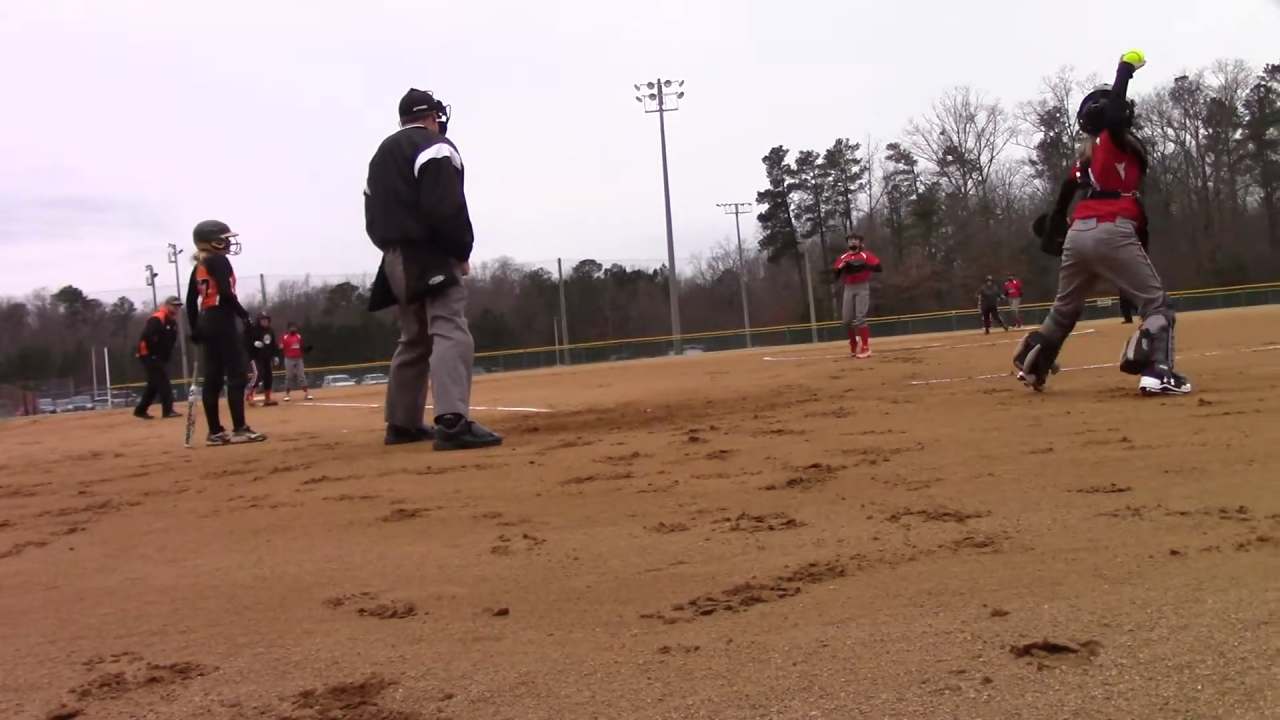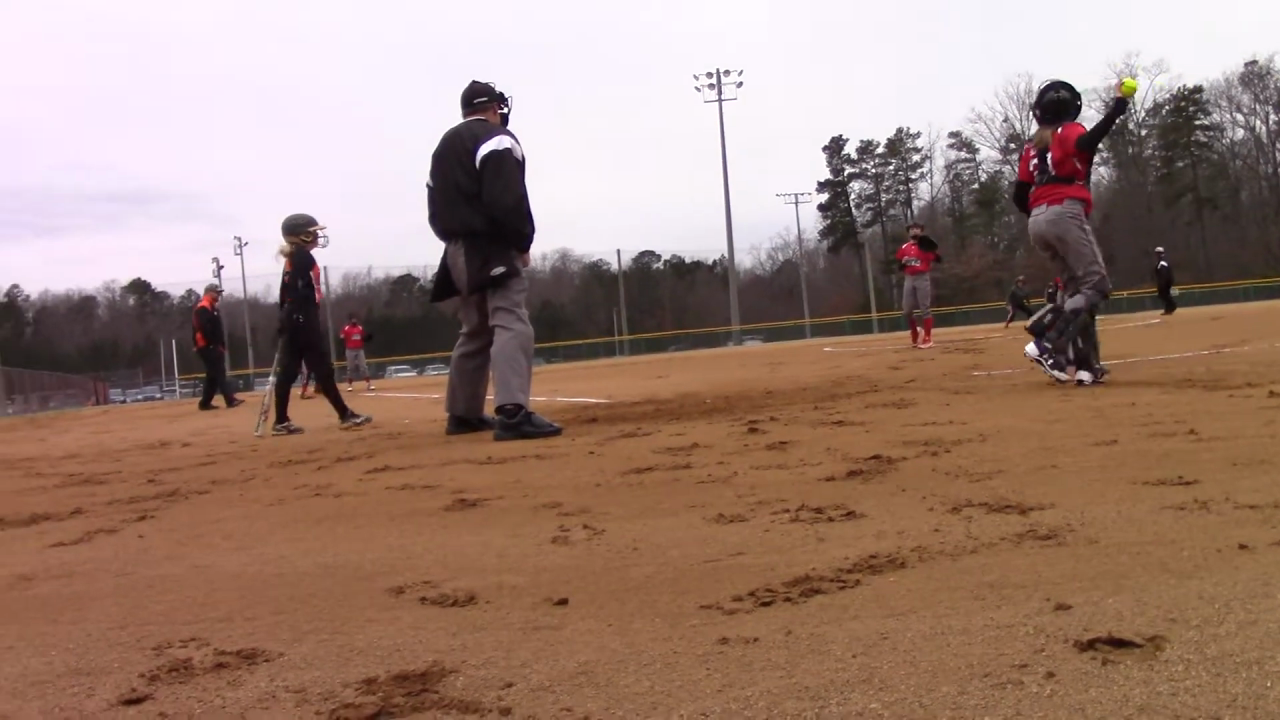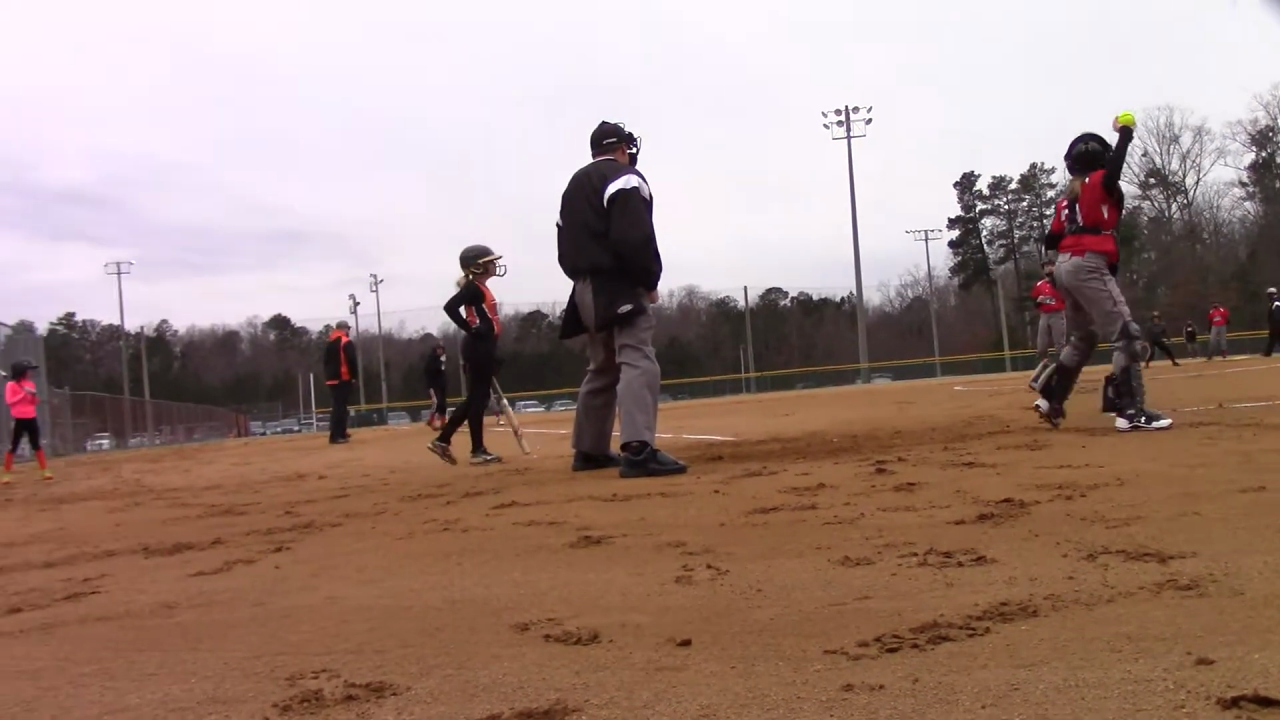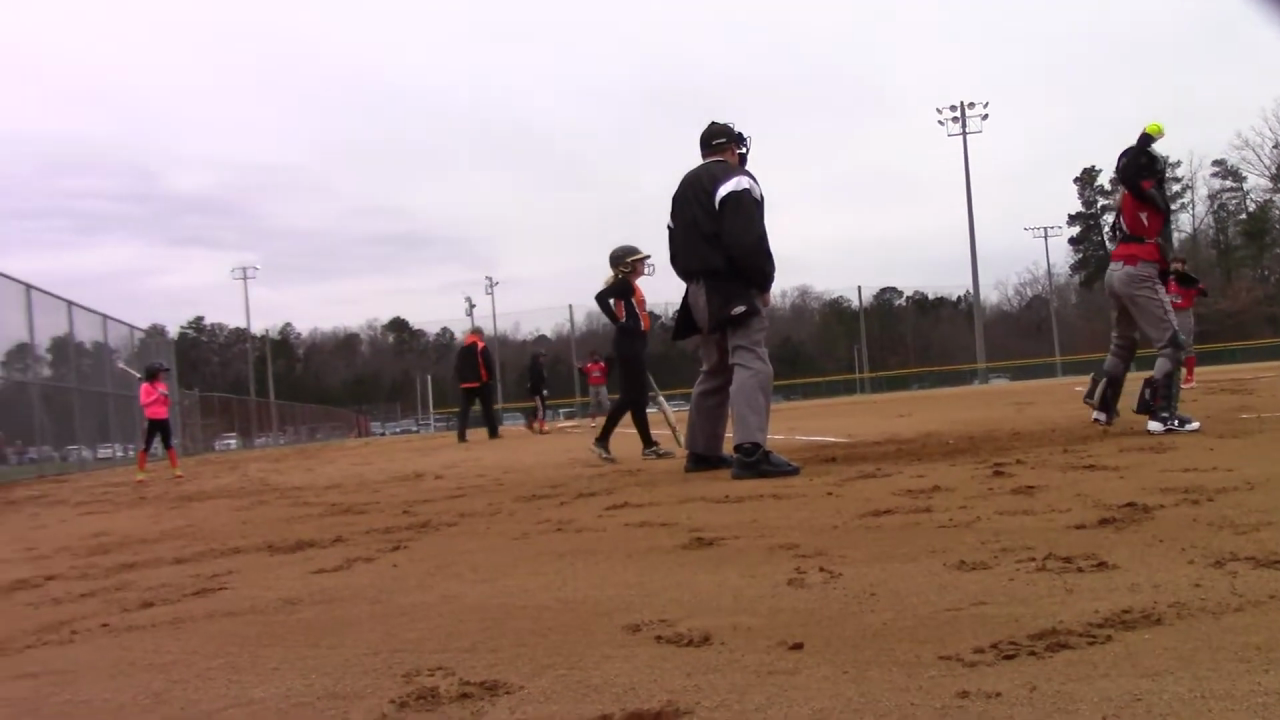
dt=0.7s
person 1, frame 1
left shoulder: (381, 155)
right shoulder: (436, 147)
left elbow: (373, 214)
right elbow: (446, 208)
left wrist: (393, 248)
right wrist: (462, 251)
left hip: (396, 260)
right hip: (429, 257)
left knee: (414, 340)
right knee: (450, 334)
left ankle: (402, 423)
right ankle: (452, 423)
person 1, frame 2
left shoulder: (443, 147)
right shoulder: (497, 140)
left elbow: (436, 206)
right elbow: (507, 201)
left wrist: (455, 239)
right wrist: (523, 242)
left hip: (458, 251)
right hip: (491, 248)
left knee: (475, 331)
right knee: (511, 325)
left ankle: (463, 413)
right ankle: (513, 413)
person 1, frame 3
left shoulder: (574, 186)
right shoulder: (625, 179)
left elbow: (565, 245)
right elbow: (634, 239)
left wrist: (583, 278)
right wrist: (650, 280)
left hip: (586, 289)
right hip: (618, 286)
left knee: (602, 368)
right knee: (637, 362)
left ankle: (590, 449)
right ankle: (638, 451)
person 1, frame 4
left shoulder: (683, 188)
right shoulder: (736, 180)
left elbow: (677, 247)
right elbow: (747, 241)
left wrist: (696, 280)
right wrist: (764, 283)
left hip: (699, 291)
right hip: (732, 288)
left knee: (715, 370)
right knee: (750, 364)
left ankle: (702, 451)
right ankle: (750, 452)
person 2, frame 1
left shoulder: (1085, 152)
right shoulder: (1115, 141)
left elbow: (1065, 191)
right elbow: (1117, 112)
left wrist: (1056, 224)
right wrist: (1125, 70)
left hip: (1077, 234)
right hip: (1114, 233)
left knee: (1066, 307)
right knee: (1156, 303)
left ankle: (1030, 367)
right ankle: (1156, 372)
person 2, frame 2
left shoulder: (1031, 147)
right shoulder: (1071, 132)
left elbow: (1019, 195)
right elbow: (1087, 143)
right wrist: (1119, 104)
left hip: (1037, 220)
right hip: (1065, 215)
left knee: (1077, 288)
right knee: (1095, 287)
left ankle: (1086, 365)
right ankle: (1046, 346)
person 2, frame 3
left shoulder: (1067, 197)
right shoulder: (1101, 183)
left elbow: (1051, 241)
right elbow: (1114, 170)
right wrist: (1125, 133)
left hip: (1064, 266)
right hip: (1089, 267)
left knee: (1084, 337)
right knee: (1126, 335)
left ankle: (1050, 398)
right ankle: (1131, 412)
person 2, frame 4
left shoulder: (1128, 198)
right shoulder: (1145, 193)
right elbow: (1130, 179)
right wrist: (1144, 143)
left hip: (1115, 273)
right hip: (1138, 273)
left knee: (1122, 344)
right knee: (1169, 343)
left ankle: (1103, 407)
right ankle: (1162, 414)
person 3, frame 1
left shoulder: (199, 267)
right shoulder: (219, 261)
left elbow: (191, 301)
right elbow: (226, 293)
left wrist: (195, 329)
right wrist: (245, 315)
left hip: (206, 323)
right hip: (221, 321)
left knee: (212, 378)
right knee: (237, 375)
left ankle: (215, 432)
right ankle: (239, 429)
person 3, frame 2
left shoulder: (292, 258)
right shoulder: (303, 255)
left elbow: (286, 290)
right elbow: (293, 284)
left wrist: (284, 320)
right wrist: (297, 313)
left hip: (293, 318)
right hip: (304, 317)
left knee: (288, 370)
right knee: (323, 368)
left ankle: (281, 421)
right ankle: (345, 415)
person 3, frame 3
left shoulder: (482, 288)
right shoulder: (472, 288)
right elbow: (449, 307)
right wrist: (469, 329)
left hip: (483, 348)
right hip: (478, 347)
left knee: (475, 398)
right knee: (478, 399)
left ankle: (442, 440)
right ankle: (477, 450)
person 3, frame 4
left shoulder: (631, 287)
right shoulder: (624, 284)
right elbow: (601, 297)
right wrist: (618, 323)
left hip: (634, 345)
right hip: (628, 344)
left knee: (639, 397)
right knee: (631, 396)
left ankle: (649, 445)
right ankle: (602, 440)
